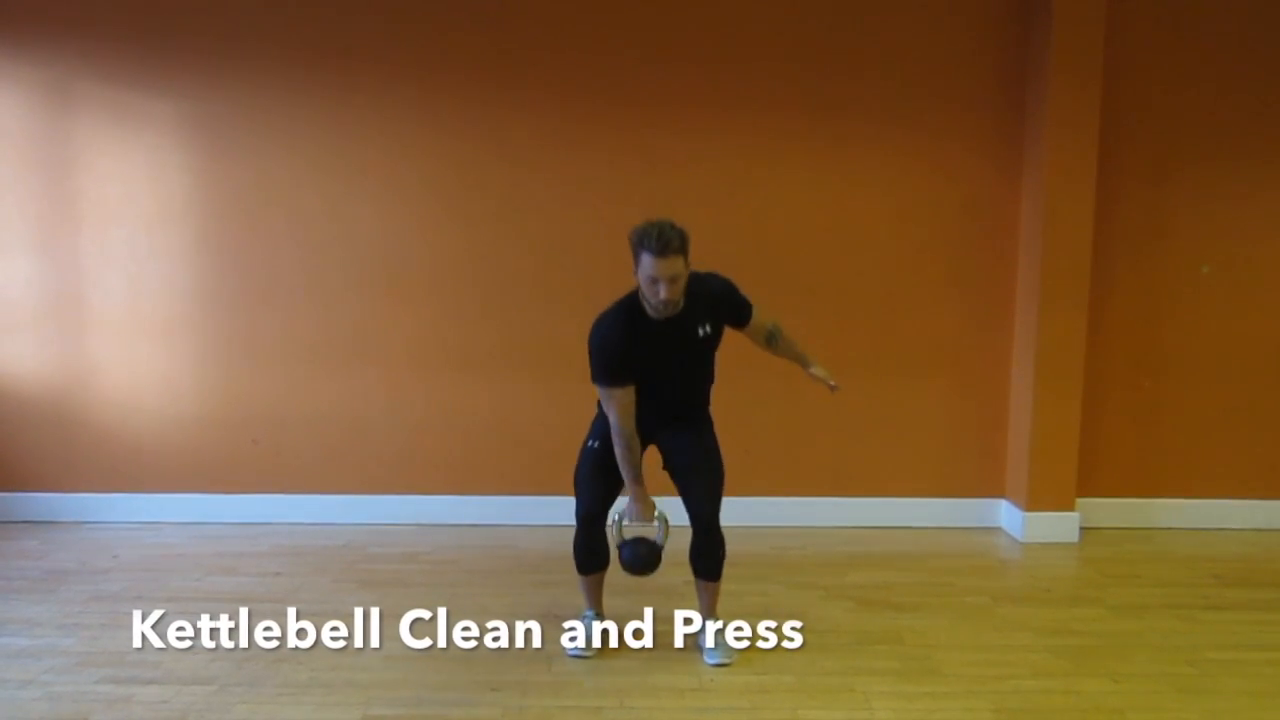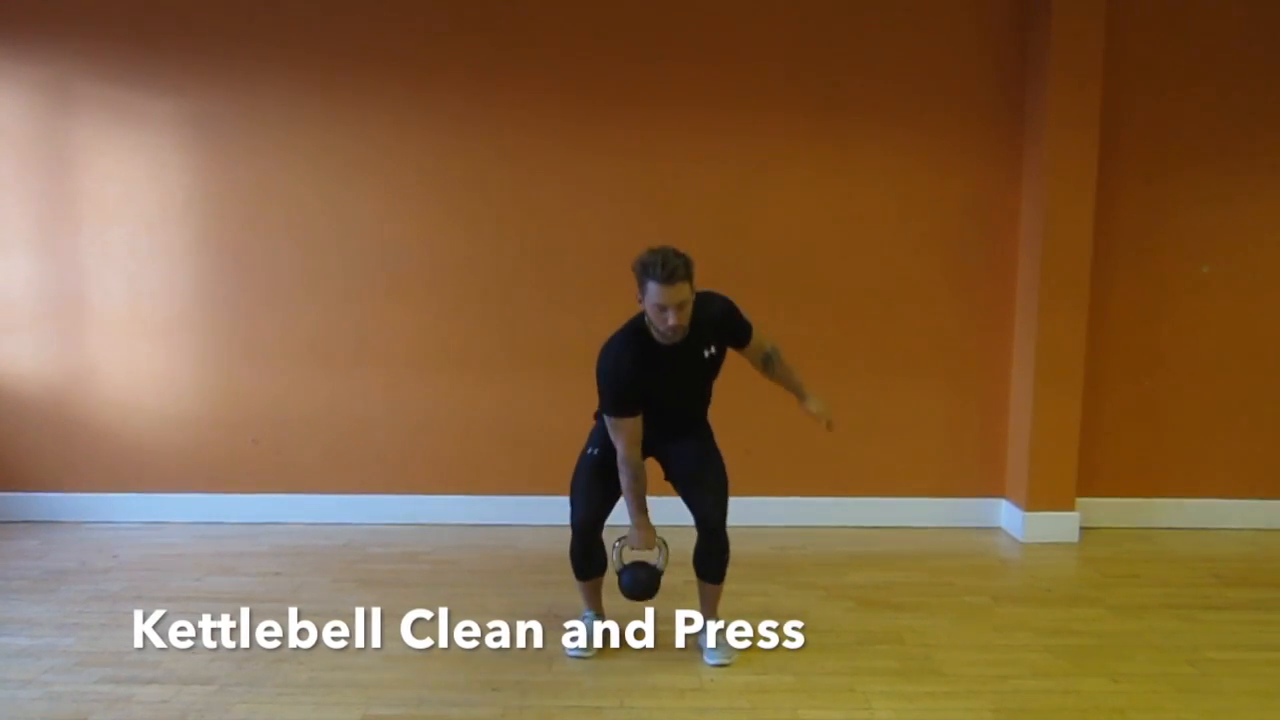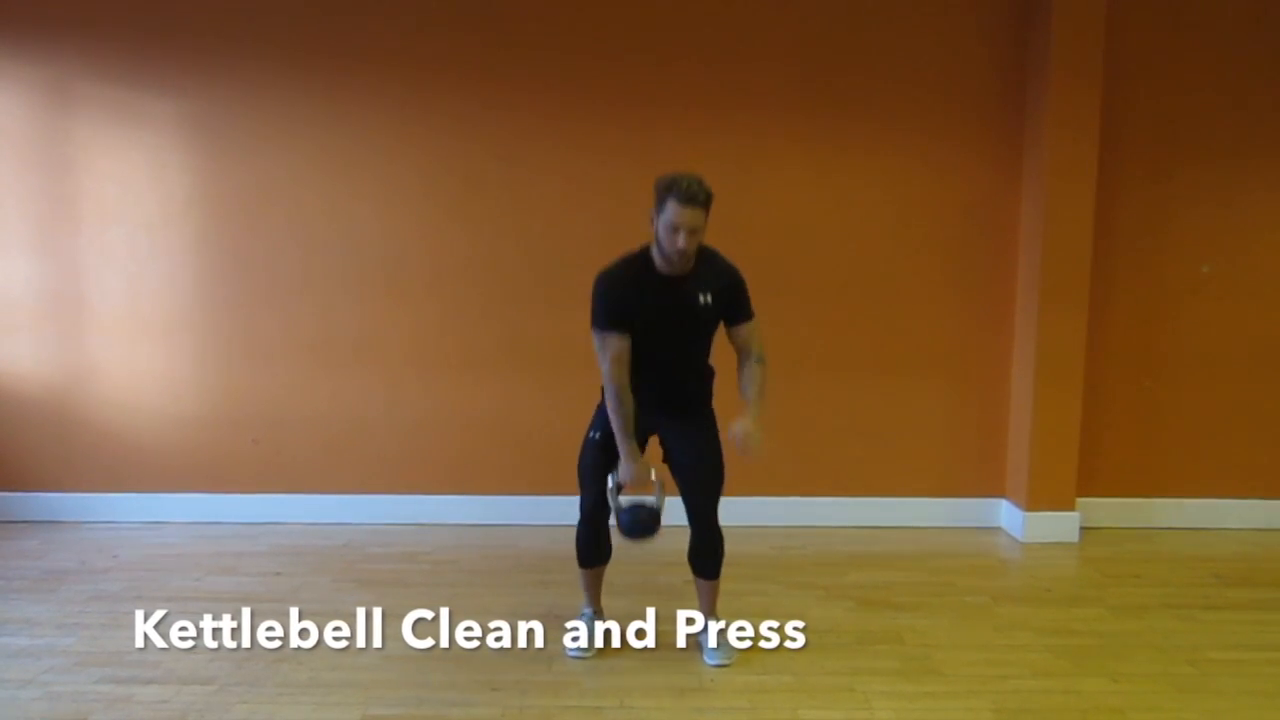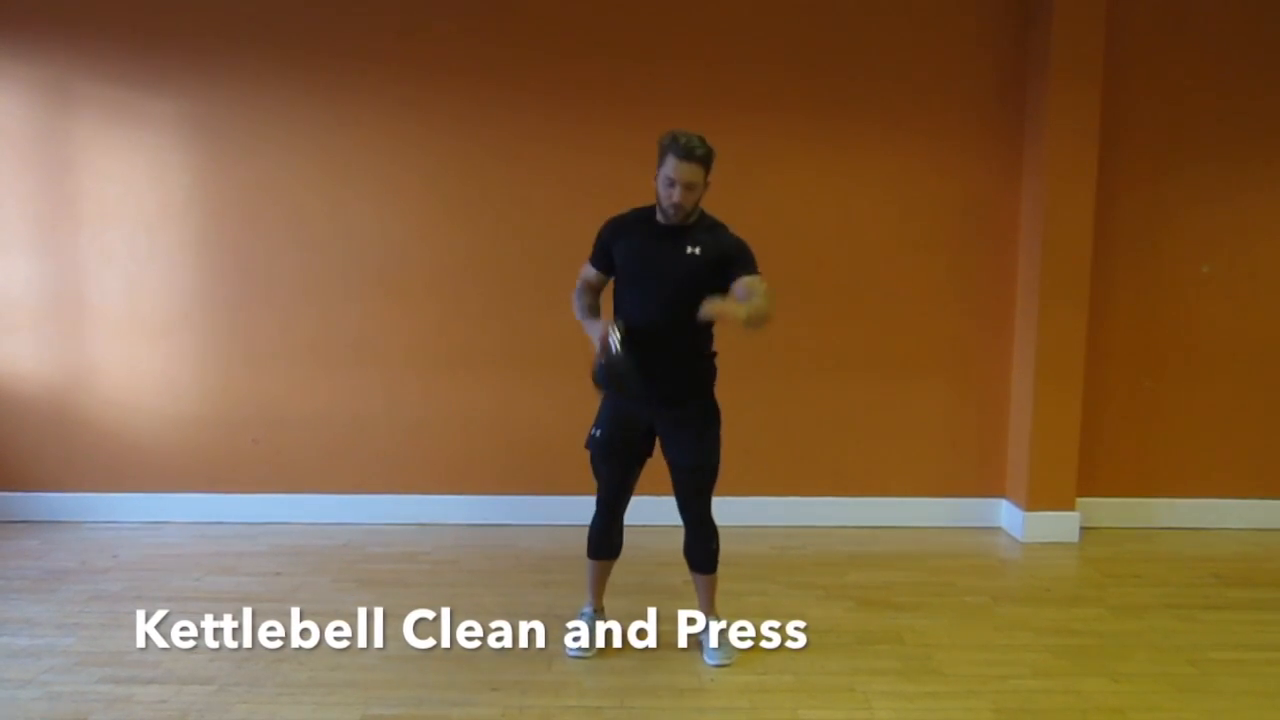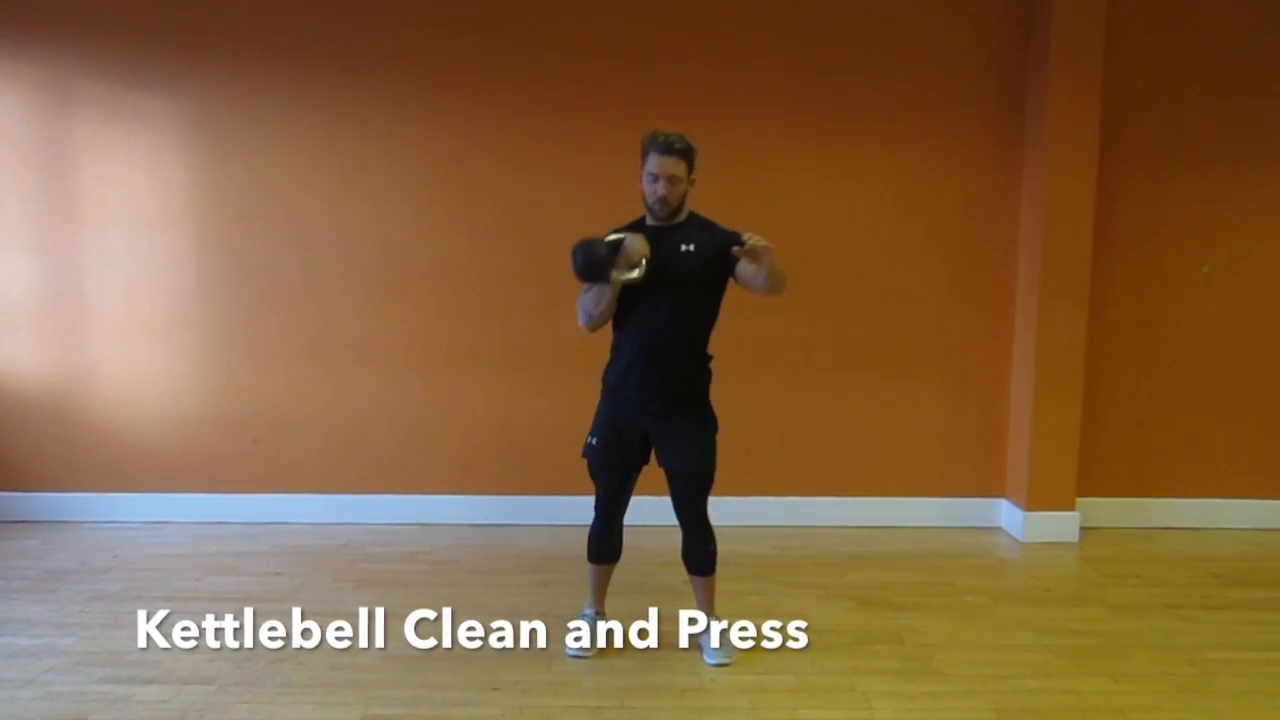
dt=0.2s
person 1, frame 1
left shoulder: (714, 294)
right shoulder: (611, 330)
left elbow: (763, 329)
right elbow: (622, 424)
left wrist: (807, 364)
right wrist: (636, 495)
left hip: (688, 417)
right hip: (625, 419)
left knee: (706, 517)
right knee: (589, 513)
left ankle: (709, 623)
right ankle: (593, 615)
person 1, frame 2
left shoulder: (718, 314)
right shoulder: (619, 355)
left elbow: (762, 353)
right elbow: (628, 450)
left wrist: (803, 396)
right wrist: (639, 521)
left hip: (688, 430)
right hip: (621, 431)
left knee: (713, 522)
right knee: (584, 521)
left ankle: (709, 625)
right ankle: (593, 616)
person 1, frame 3
left shoulder: (722, 277)
right shoulder: (618, 282)
left elbow: (749, 352)
right elbow: (613, 376)
left wrist: (750, 414)
right wrist: (628, 455)
left hip: (691, 408)
right hip: (627, 402)
left knee: (704, 515)
right knee: (594, 510)
left ankle: (709, 624)
right ankle: (591, 615)
person 1, frame 4
left shoulder: (723, 244)
right shoulder: (621, 230)
left elbow: (762, 308)
right elbow: (585, 289)
left wrist: (737, 308)
right wrist: (593, 326)
left hip: (691, 402)
right hip: (627, 394)
left knee: (696, 511)
right knee: (609, 506)
left ankle: (709, 622)
right ankle: (593, 613)
person 1, frame 5
left shoulder: (715, 241)
right shoulder: (621, 239)
left elbow: (773, 285)
right elbow: (588, 319)
left wrist: (762, 259)
right wrist: (617, 270)
left hip: (686, 405)
right hip: (622, 400)
left knee: (692, 516)
right knee: (607, 511)
left ankle: (708, 622)
right ankle: (593, 614)
